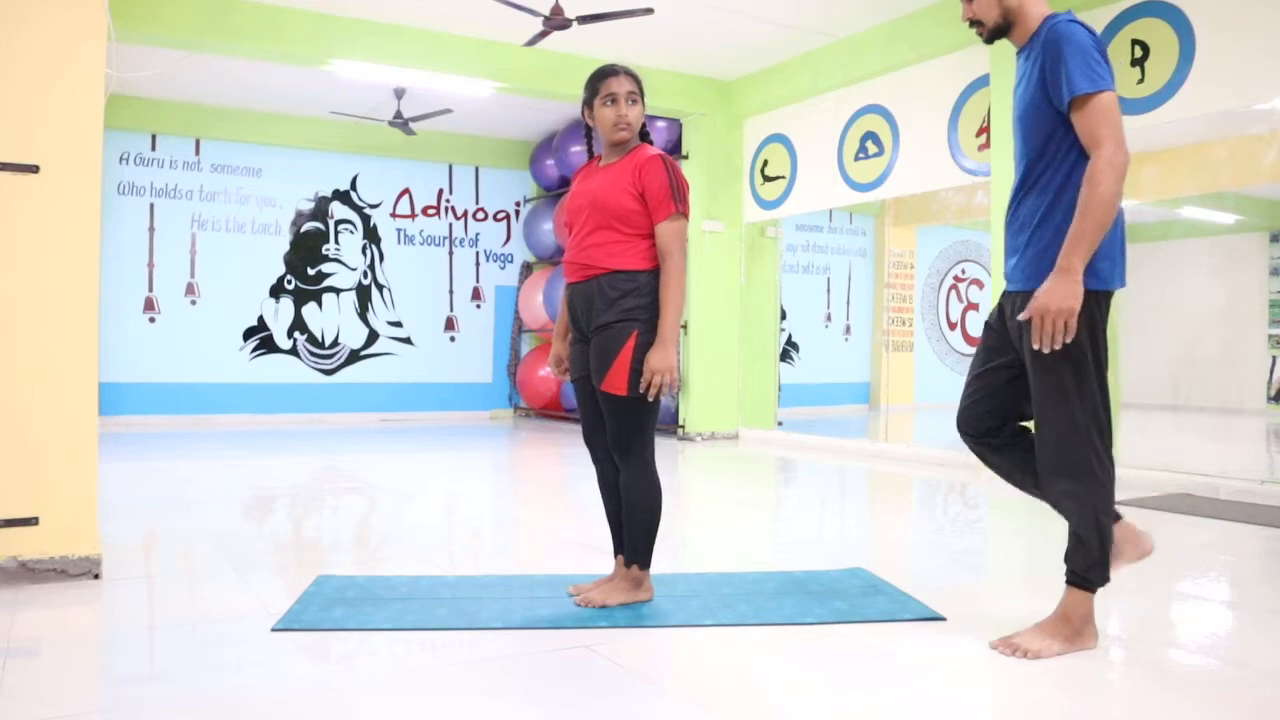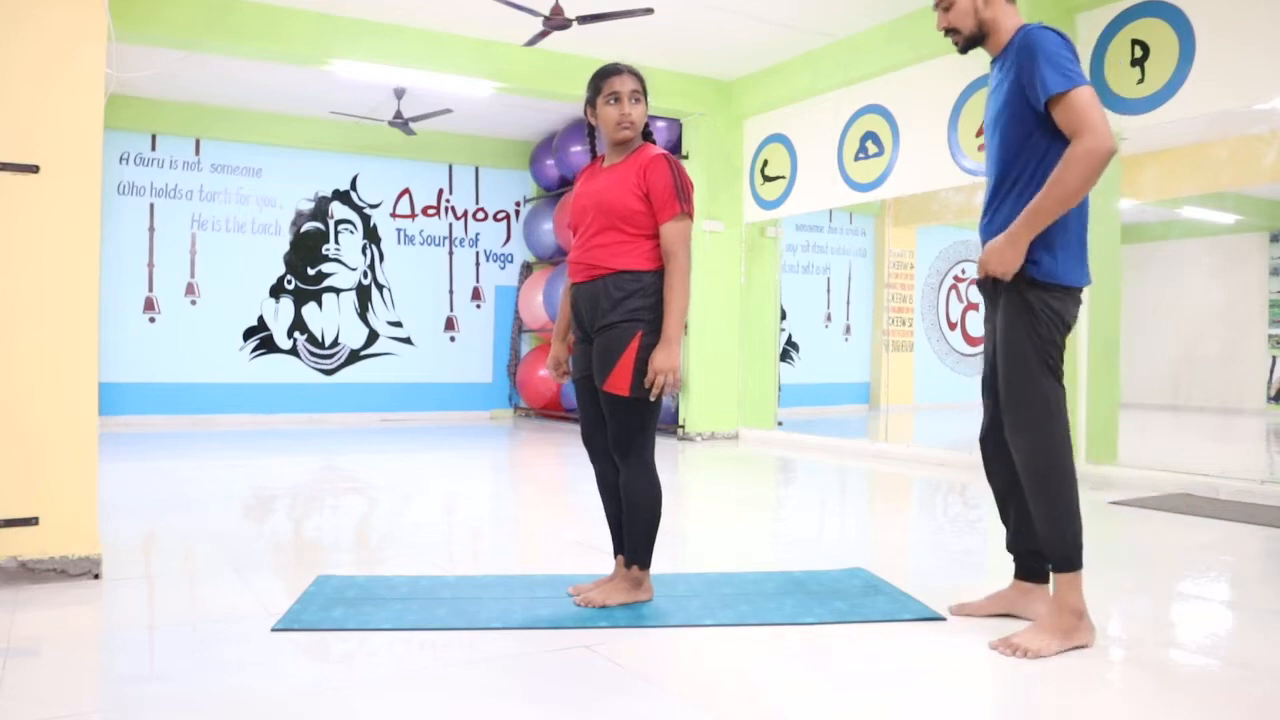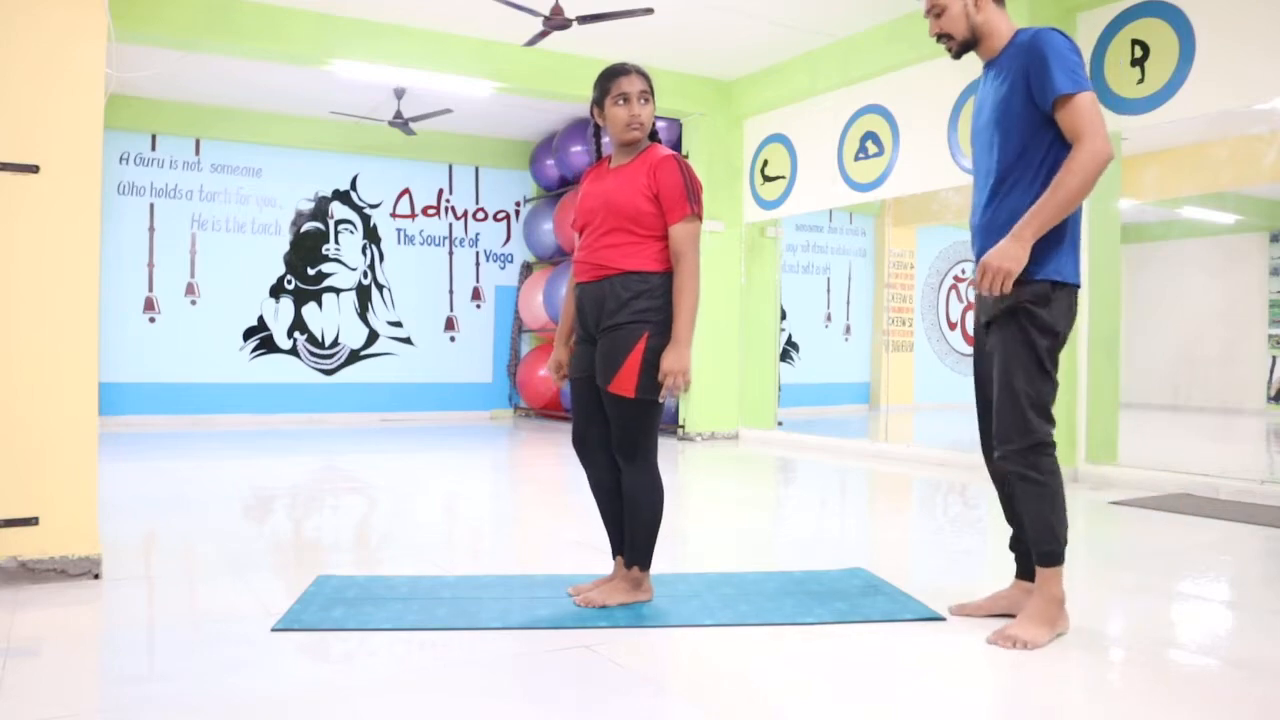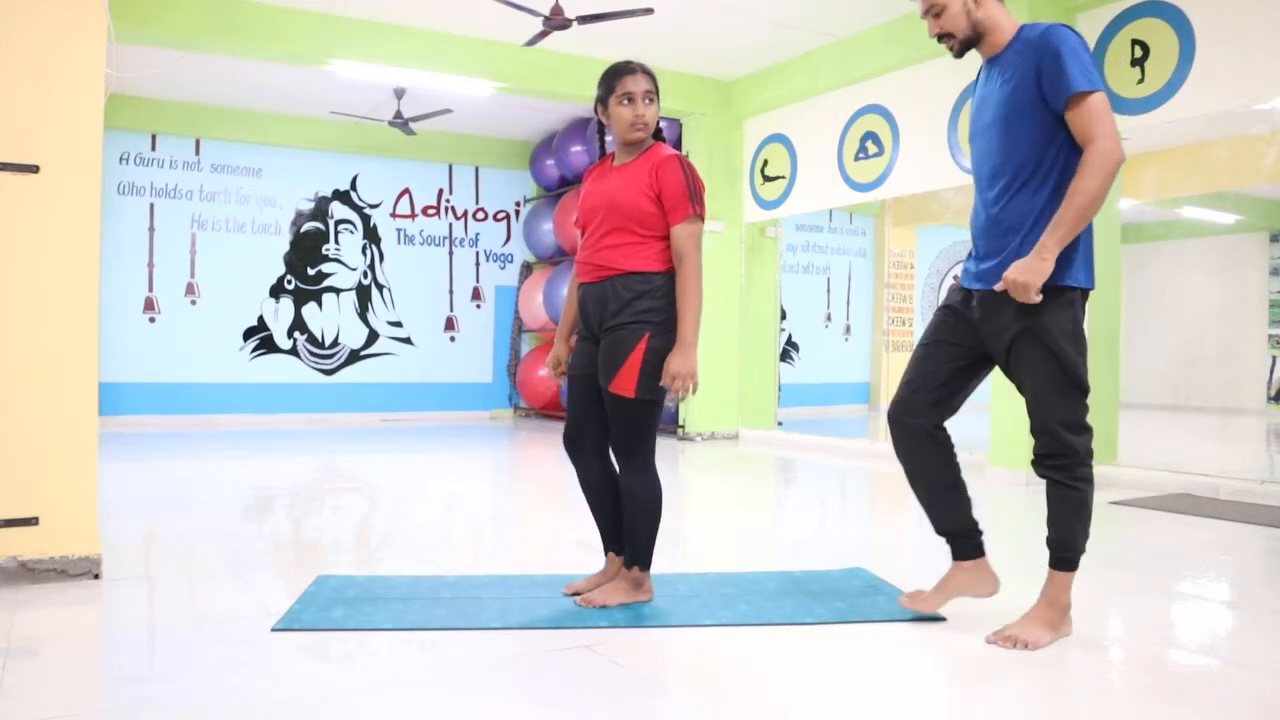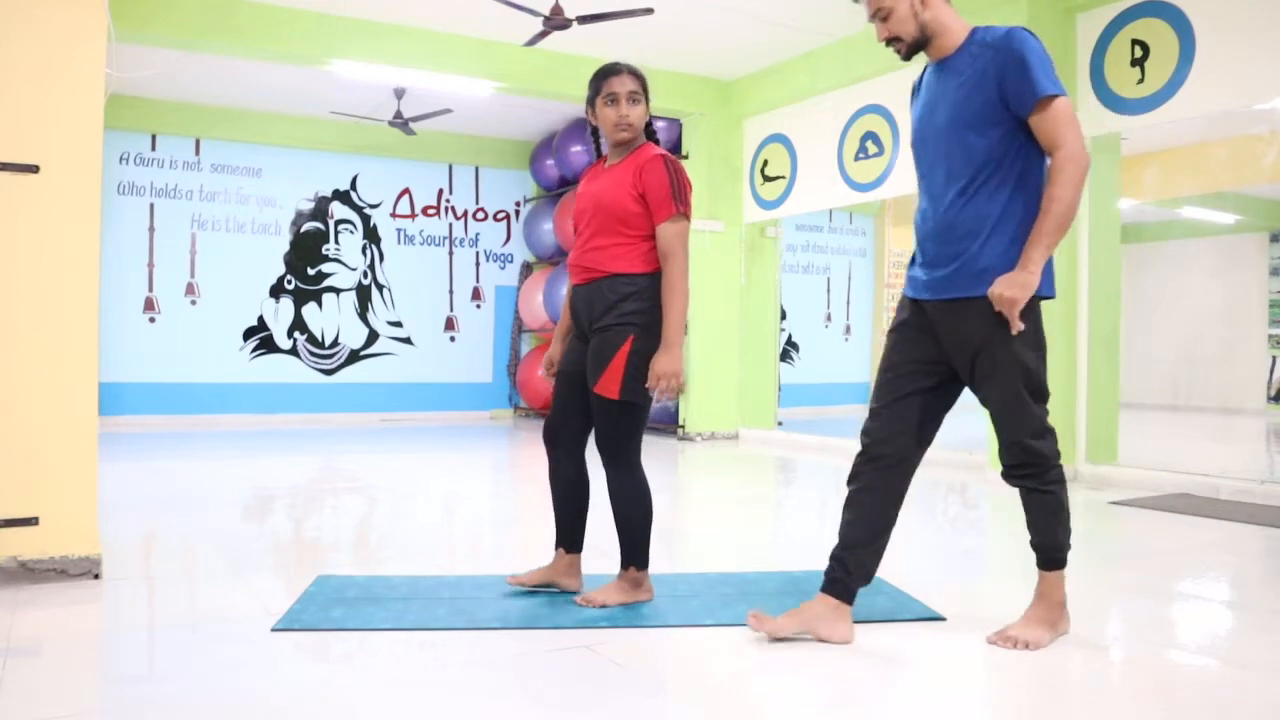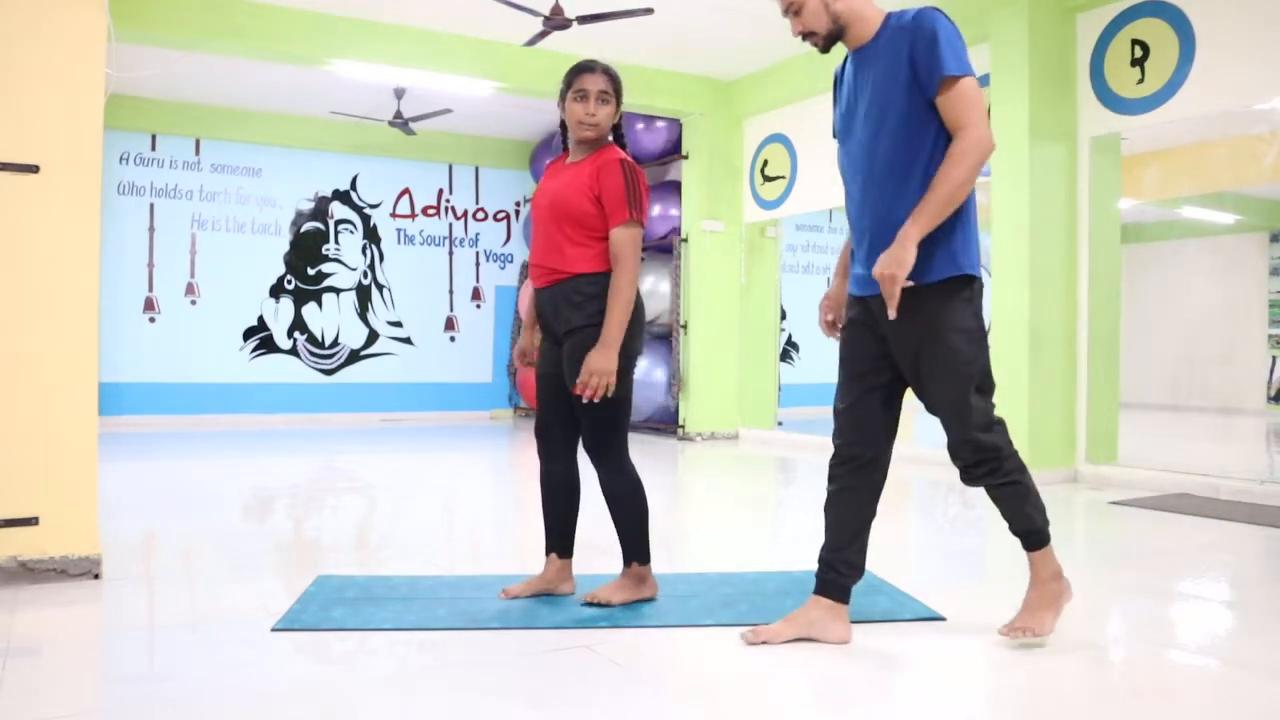
dt=0.4s
person 1, frame 1
right shoulder: (1031, 56)
left elbow: (1110, 155)
left wrist: (1067, 273)
left hip: (1065, 286)
right hip: (1026, 285)
left knee: (1069, 442)
right knee: (981, 421)
left ankle: (1078, 614)
right ankle: (1108, 530)
person 1, frame 2
right shoulder: (1003, 69)
left elbow: (1096, 142)
left wrist: (1016, 237)
left hip: (1037, 274)
right hip: (1009, 277)
left knee: (1033, 433)
right knee: (1002, 438)
left ankle: (1070, 608)
right ankle: (1031, 584)
person 1, frame 3
right shoulder: (988, 80)
left elbow: (1095, 147)
left wrist: (1020, 240)
left hip: (1036, 282)
right hip: (995, 286)
left knee: (1023, 437)
right knee: (1002, 444)
left ankle: (1050, 600)
right ankle: (1026, 581)
person 1, frame 4
right shoulder: (983, 81)
left elbow: (1104, 151)
left wrist: (1043, 256)
left hip: (1043, 292)
right hip: (978, 285)
left knee: (1059, 443)
right knee: (911, 414)
left ankle: (1056, 599)
right ankle: (968, 561)
person 1, frame 5
right shoulder: (926, 84)
left elbow: (1071, 155)
left wrist: (1028, 269)
left hip: (996, 296)
right hip: (925, 297)
left knee: (1025, 448)
right knee: (883, 447)
left ankle: (1051, 600)
right ankle: (835, 603)
person 1, frame 6
right shoulder: (846, 74)
left elbow: (976, 138)
left wrist: (907, 241)
right wrist: (842, 279)
left hip: (937, 282)
right hip: (872, 291)
left knee: (973, 435)
right knee: (855, 448)
left ankle: (1046, 574)
right ankle: (829, 604)
person 2, frame 1
left shoulder: (654, 166)
right shoulder: (583, 177)
left elbow: (672, 260)
left wrist: (666, 342)
right wrist: (561, 335)
left hip: (630, 312)
right hip: (588, 318)
left knee: (631, 450)
right knee: (601, 448)
left ankle: (637, 578)
right ankle: (621, 567)
person 2, frame 2
left shoulder: (659, 166)
right shoulder: (588, 177)
left elbow: (677, 260)
left wrist: (670, 342)
right wrist: (561, 335)
left hip: (634, 313)
right hip: (590, 317)
left knee: (631, 449)
right knee: (600, 447)
left ankle: (637, 579)
right ankle: (621, 567)
person 2, frame 3
left shoulder: (667, 167)
right shoulder: (591, 179)
left elbow: (686, 262)
left wrist: (680, 344)
right wrist: (562, 339)
left hip: (639, 312)
right hip: (593, 318)
left knee: (633, 450)
right knee: (591, 446)
left ankle: (637, 579)
right ankle: (622, 565)
person 2, frame 4
left shoulder: (670, 167)
right shoulder: (595, 176)
left elbow: (689, 263)
left wrist: (686, 346)
right wrist: (563, 337)
left hip: (642, 312)
right hip: (596, 317)
left knee: (632, 450)
right knee: (581, 442)
left ankle: (637, 579)
right ankle: (616, 561)
person 2, frame 5
left shoulder: (657, 166)
right shoulder: (591, 176)
left elbow: (674, 260)
left wrist: (671, 344)
right wrist: (561, 336)
left hip: (631, 314)
right hip: (589, 318)
left knee: (618, 449)
right knee: (561, 438)
left ankle: (635, 578)
right ankle: (565, 563)
person 2, frame 6
left shoulder: (618, 169)
right shoulder: (556, 170)
left elbow: (626, 265)
left wrist: (610, 348)
right wrist: (531, 329)
left hip: (598, 315)
right hip: (558, 318)
left knee: (606, 447)
right knee: (552, 445)
left ankle: (638, 574)
right ankle: (557, 569)
